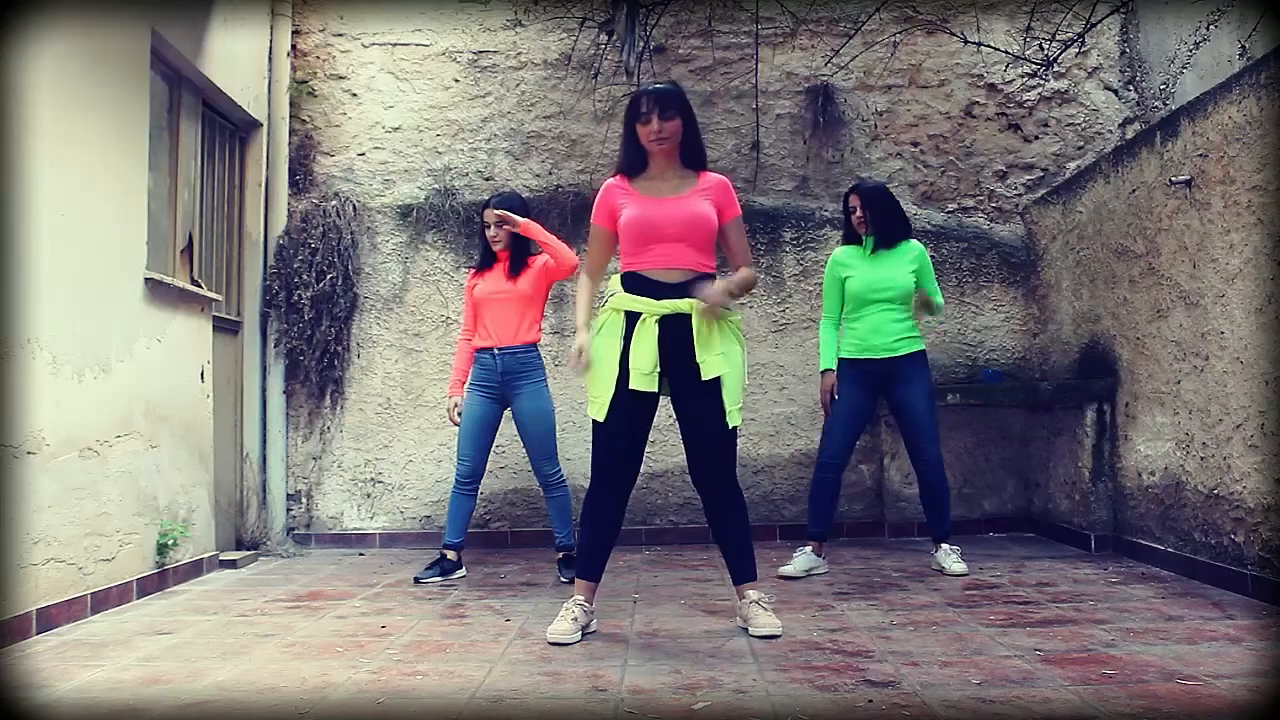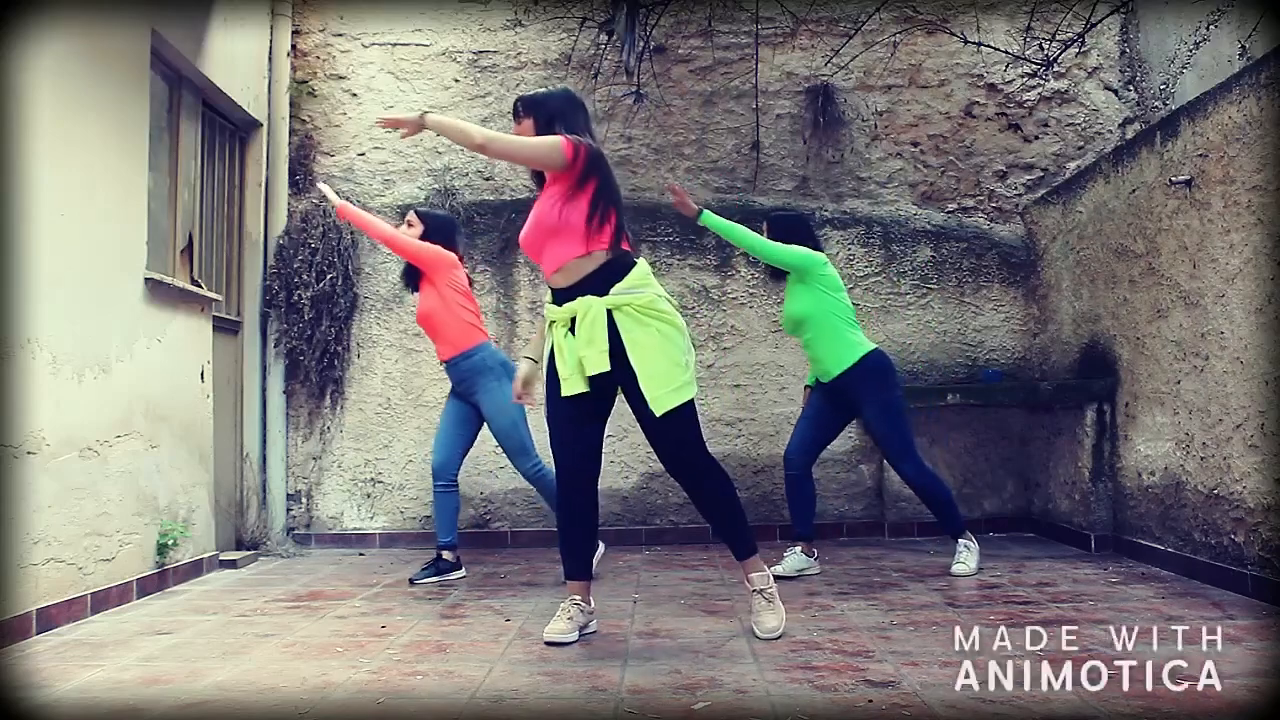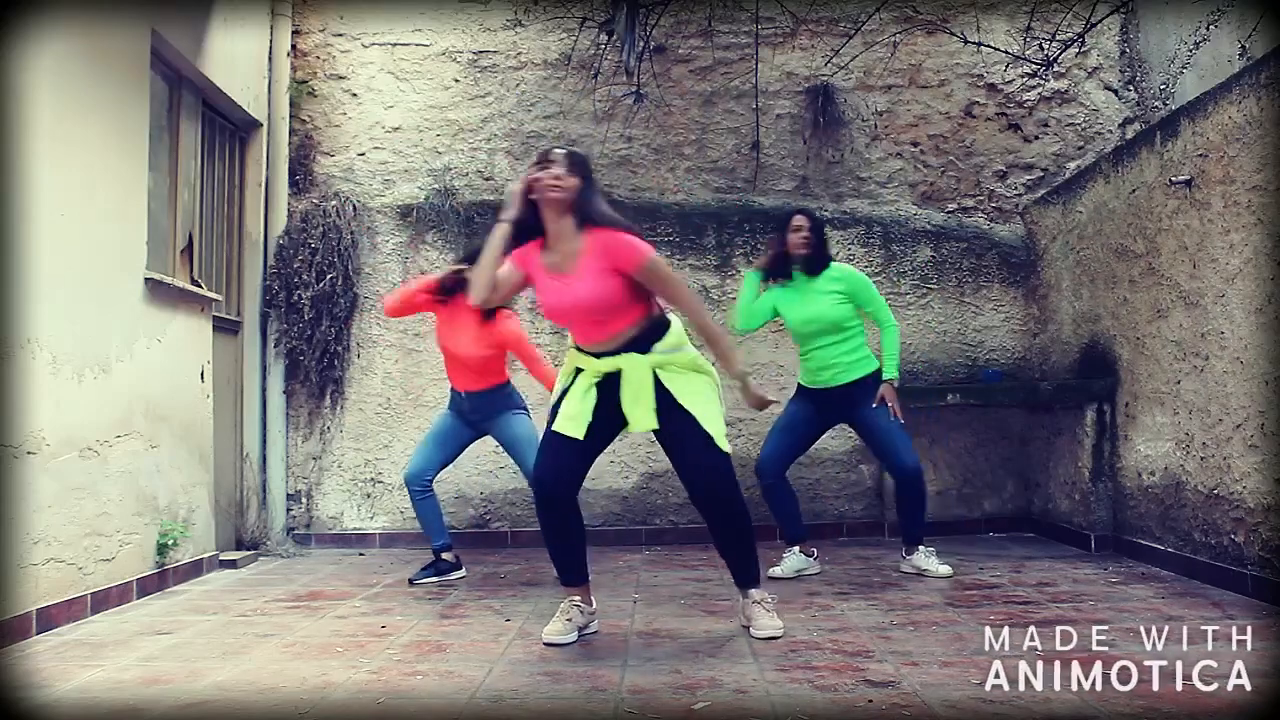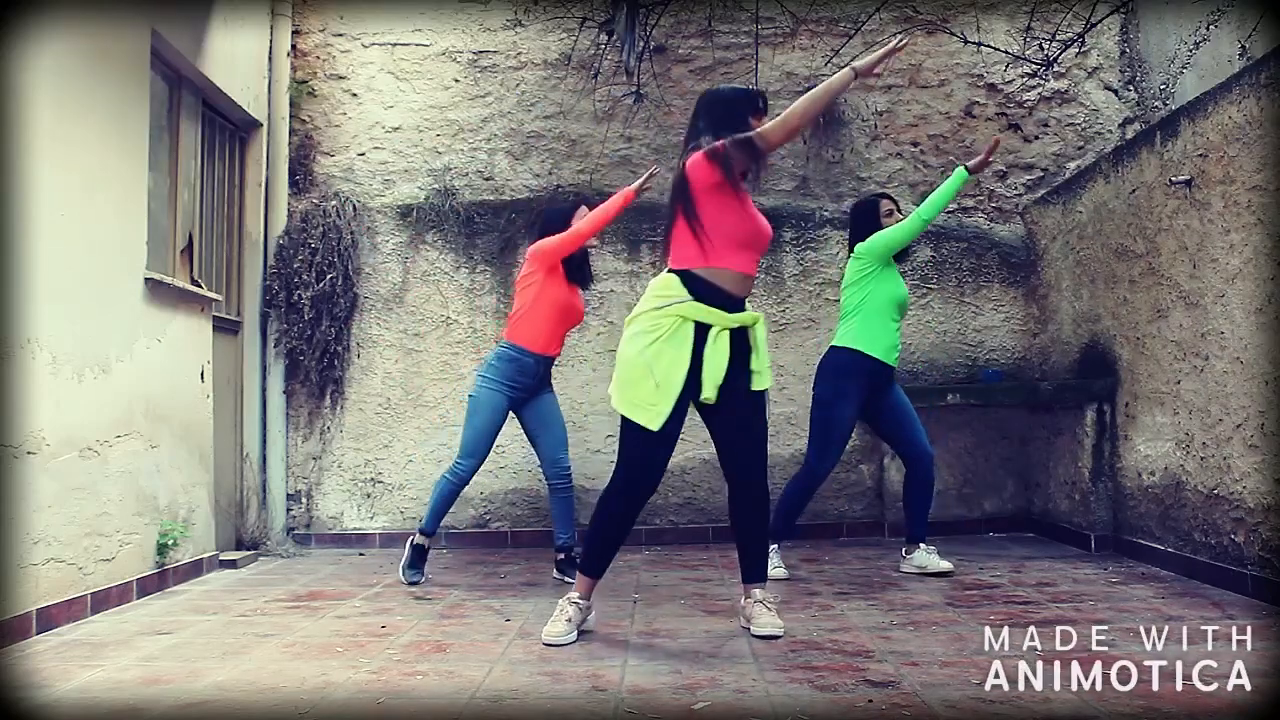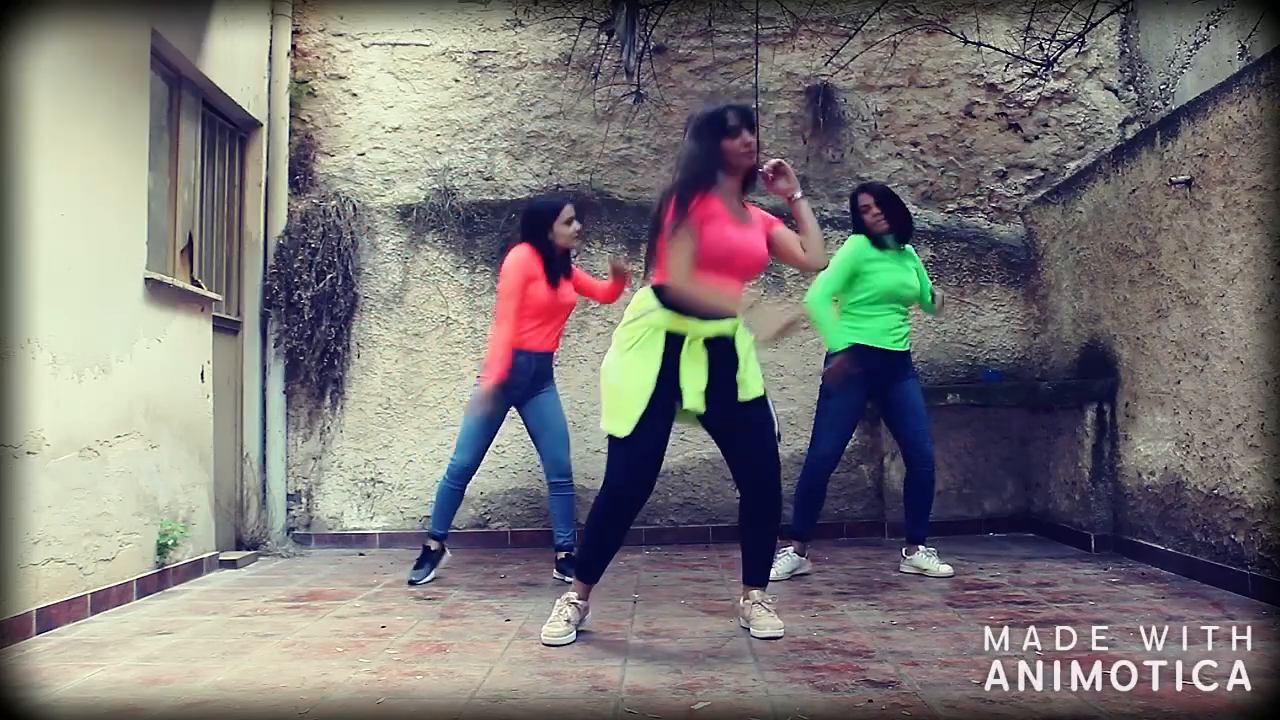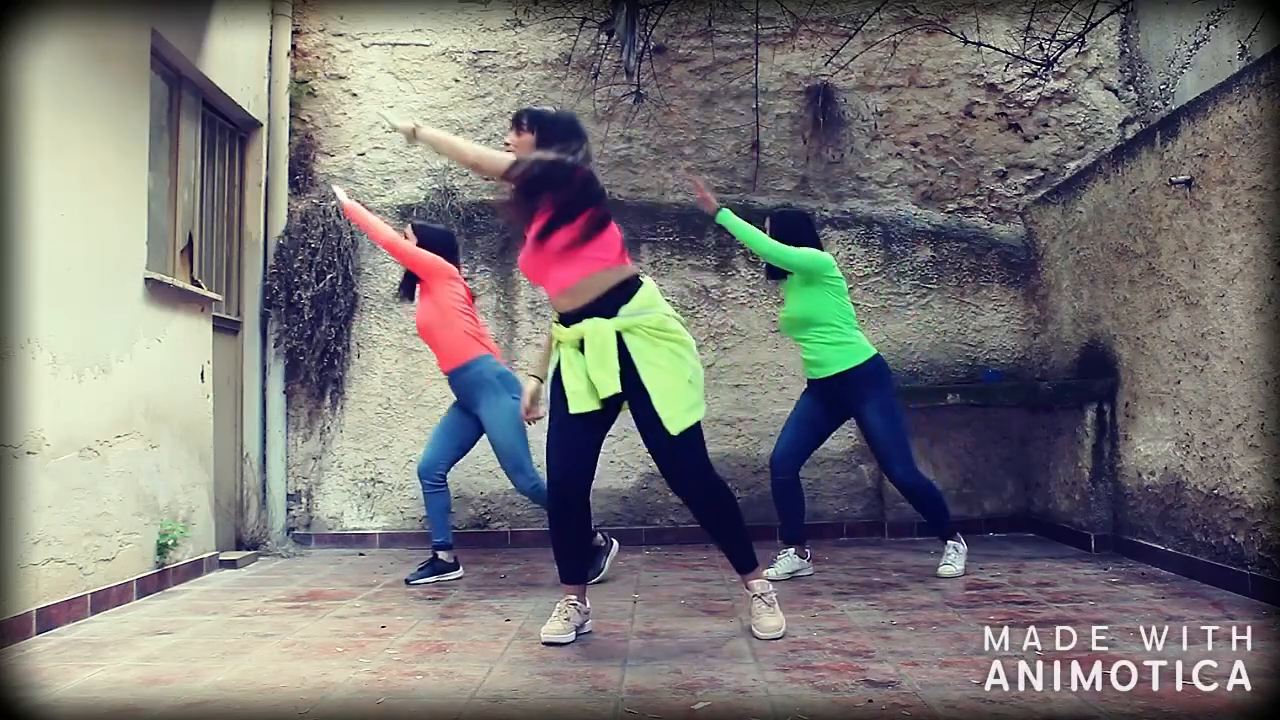
dt=0.7s
person 1, frame 1
left shoulder: (715, 188)
right shoulder: (615, 191)
left elbow: (745, 270)
right elbow: (592, 272)
left wrist: (723, 291)
right wrist: (583, 332)
left hip: (700, 332)
right hip: (631, 326)
left knee: (714, 469)
right knee: (611, 469)
left ankle: (749, 595)
right ankle: (582, 601)
person 1, frame 2
left shoulder: (573, 154)
right shoulder: (547, 197)
left elbow: (484, 141)
left wrist: (426, 118)
right wrist: (532, 357)
left hip: (626, 317)
right hip: (573, 332)
left knee: (685, 455)
right knee: (573, 474)
left ankle: (756, 575)
right ankle: (578, 601)
person 1, frame 3
left shoulder: (613, 242)
right shoulder: (531, 253)
left elbow: (691, 306)
right elbow: (482, 296)
left wrist: (740, 375)
right wrist: (509, 217)
left hip: (658, 369)
right hip: (591, 378)
left knee: (715, 484)
right knee: (550, 484)
left ankle: (753, 593)
right ankle: (578, 603)
person 1, frame 4
left shoulder: (732, 186)
right shoulder: (707, 164)
right elbow: (788, 124)
right wrist: (855, 71)
left hip: (729, 334)
right hip: (677, 328)
left knee: (750, 472)
right knee: (638, 473)
left ankle: (755, 596)
right ankle: (580, 596)
person 1, frame 5
left shoulder: (760, 218)
right shoulder: (690, 195)
left elbow: (813, 260)
right elbow: (680, 277)
left wrist: (794, 194)
left hip: (723, 352)
right hip: (664, 343)
left knee: (762, 475)
right knee: (628, 481)
left ankle: (754, 595)
right ankle: (576, 598)
person 1, frame 6
left shoulder: (567, 180)
right shoulder: (539, 212)
left elbow: (476, 157)
left wrist: (419, 130)
right wrist: (536, 374)
left hip: (635, 336)
right hip: (579, 348)
left knee: (688, 470)
right knee: (564, 482)
left ankle: (755, 584)
right ankle: (573, 601)
person 2, frame 1
left shoulder: (912, 251)
right shoulder: (842, 258)
left elbow: (935, 304)
right elbow: (830, 321)
left wrist: (930, 303)
right wrist: (828, 367)
left hip: (907, 366)
right hip: (855, 370)
left knee: (927, 459)
right knee: (831, 457)
left ankle: (942, 546)
right ankle: (814, 550)
person 2, frame 2
left shoulder: (812, 262)
right shoulder: (796, 284)
left elbow: (755, 246)
left wrist: (699, 214)
right wrist: (810, 382)
left hip: (868, 375)
right hip: (832, 387)
left knee: (908, 466)
right knee: (795, 460)
left ankle: (962, 539)
right ankle: (805, 552)
person 2, frame 3
left shoulder: (847, 277)
right shoulder: (778, 290)
left elbow: (888, 324)
right elbow: (743, 324)
left wrist: (889, 380)
right wrist: (756, 270)
left hip: (864, 390)
right hip: (812, 396)
left knee: (907, 467)
right knee: (767, 466)
left ankle: (914, 550)
right ankle: (802, 552)
person 2, frame 4
left shoulder: (885, 268)
right shoulder: (869, 251)
right elbow: (922, 218)
right wrist: (967, 171)
left hip: (880, 379)
right hip: (846, 370)
left knee: (921, 458)
right knee: (818, 466)
left ankle: (914, 550)
right ankle: (772, 545)
person 2, frame 5
left shoulder: (907, 252)
right shoulder: (856, 247)
left elbow: (925, 301)
right elbow: (818, 294)
left wrist: (932, 298)
right wrist: (837, 346)
left hip: (897, 367)
right hip: (850, 366)
left knee: (922, 457)
right knee: (822, 457)
left ankle: (915, 550)
right ankle: (797, 549)
person 2, frame 6
left shoulder: (817, 262)
right shoulder: (791, 282)
left elbow: (767, 250)
left wrist: (719, 212)
left hip: (864, 379)
right hip: (821, 389)
left knee: (902, 473)
right knee: (781, 463)
left ankle: (951, 542)
right ankle: (796, 553)
person 3, frame 1
left shoulder: (538, 267)
right shoulder: (477, 276)
left elbow: (570, 262)
right elbow: (467, 335)
left wrist: (525, 225)
right wrist: (456, 387)
left hip: (525, 370)
right hip: (484, 374)
left knee: (547, 470)
right knee: (467, 471)
left ankle: (567, 553)
right ankle: (451, 557)
person 3, frame 2
left shoulder: (442, 261)
right shoulder: (430, 282)
left elbow: (386, 234)
left wrist: (338, 203)
left hip: (486, 373)
right hip: (463, 384)
left knee: (529, 465)
right knee: (442, 469)
right ankle: (448, 557)
person 3, frame 3
left shoulder: (504, 322)
right shoulder: (447, 298)
left elbow: (544, 372)
right elbow: (391, 308)
right wrist: (433, 280)
left hip: (504, 406)
right hip: (460, 408)
right knee: (417, 475)
right ankle: (447, 559)
person 3, frame 4
left shoulder: (572, 281)
right shoulder: (541, 255)
right elbow: (581, 233)
right wrist: (630, 193)
left hip: (539, 381)
right hip: (503, 371)
left knee: (559, 470)
right knee: (466, 466)
left ankle: (565, 558)
right ankle: (421, 541)
person 3, frame 5
left shoulder: (566, 270)
right shoulder: (522, 257)
left elbow: (607, 294)
right elbow: (503, 320)
left wrist: (620, 278)
right wrist: (491, 377)
left hip: (541, 379)
right hip: (504, 373)
left knee: (559, 469)
right knee: (463, 466)
left ankle: (566, 556)
right ankle: (434, 547)
person 3, frame 6
left shoulder: (441, 271)
right shoulder: (432, 289)
left elbow: (391, 241)
left wrist: (349, 206)
left hip: (488, 383)
right hip: (466, 395)
left knee: (524, 479)
right knee: (430, 469)
left ankle: (594, 543)
right ankle: (445, 558)
